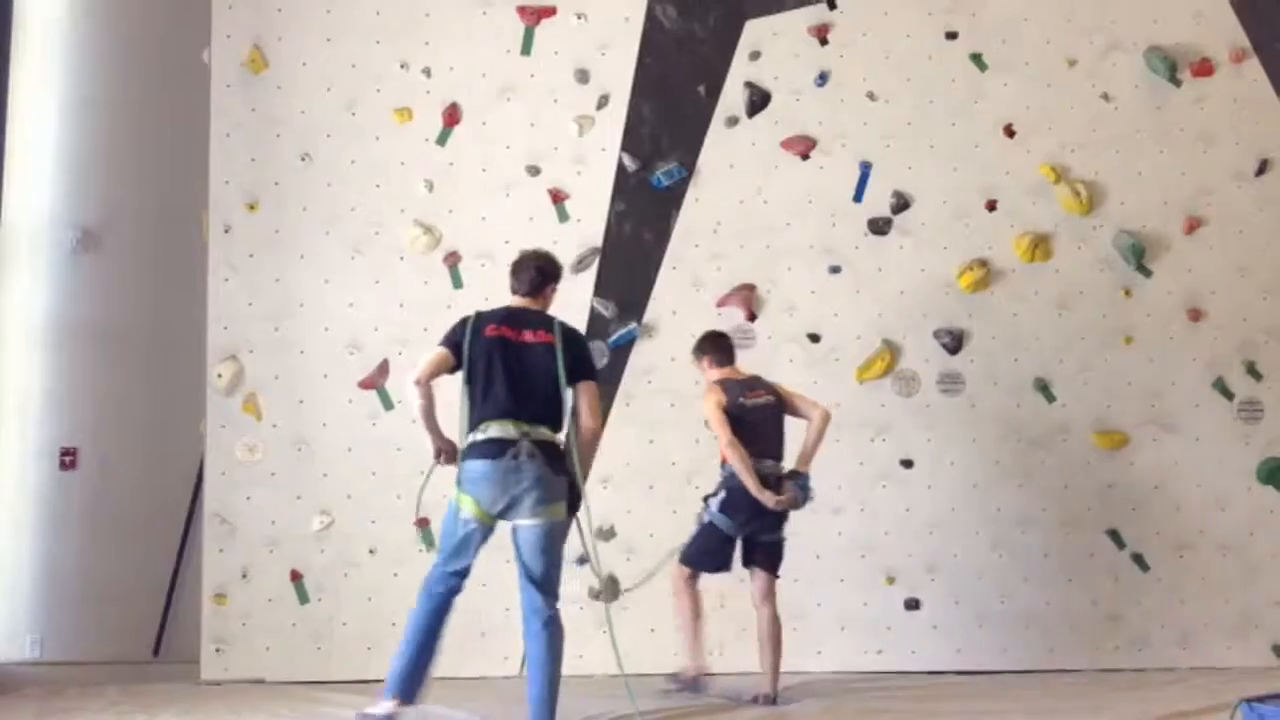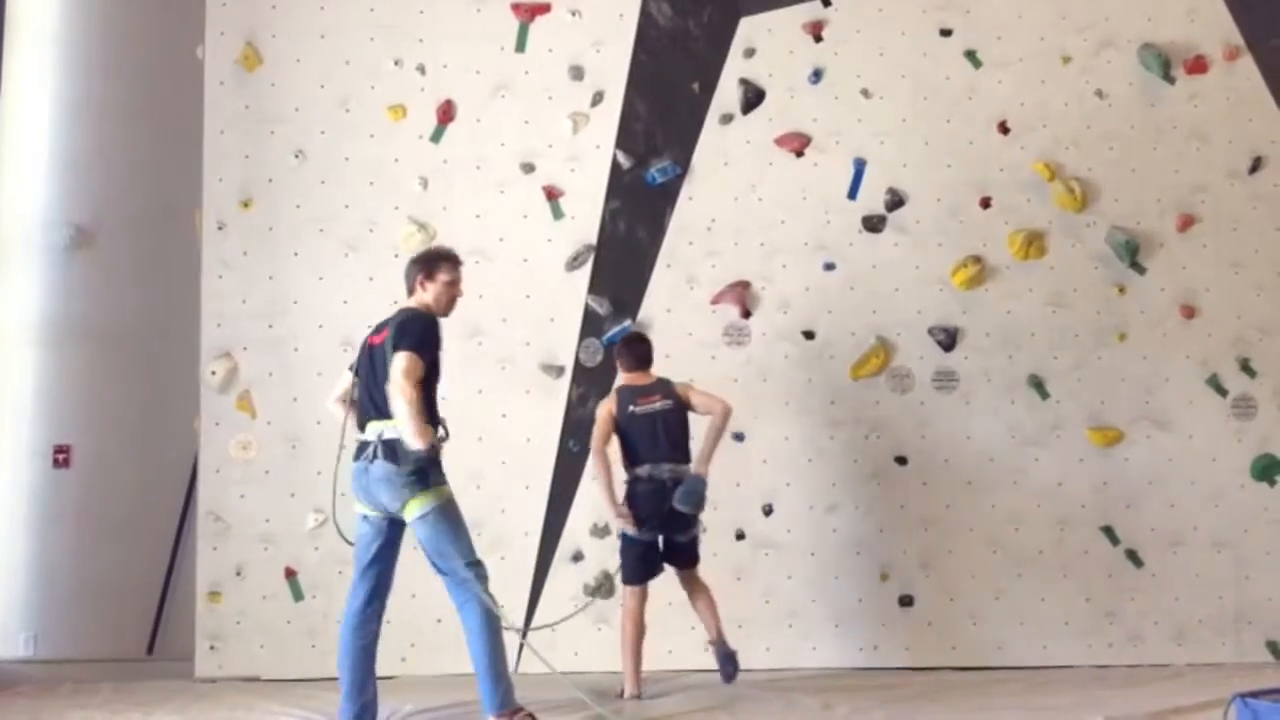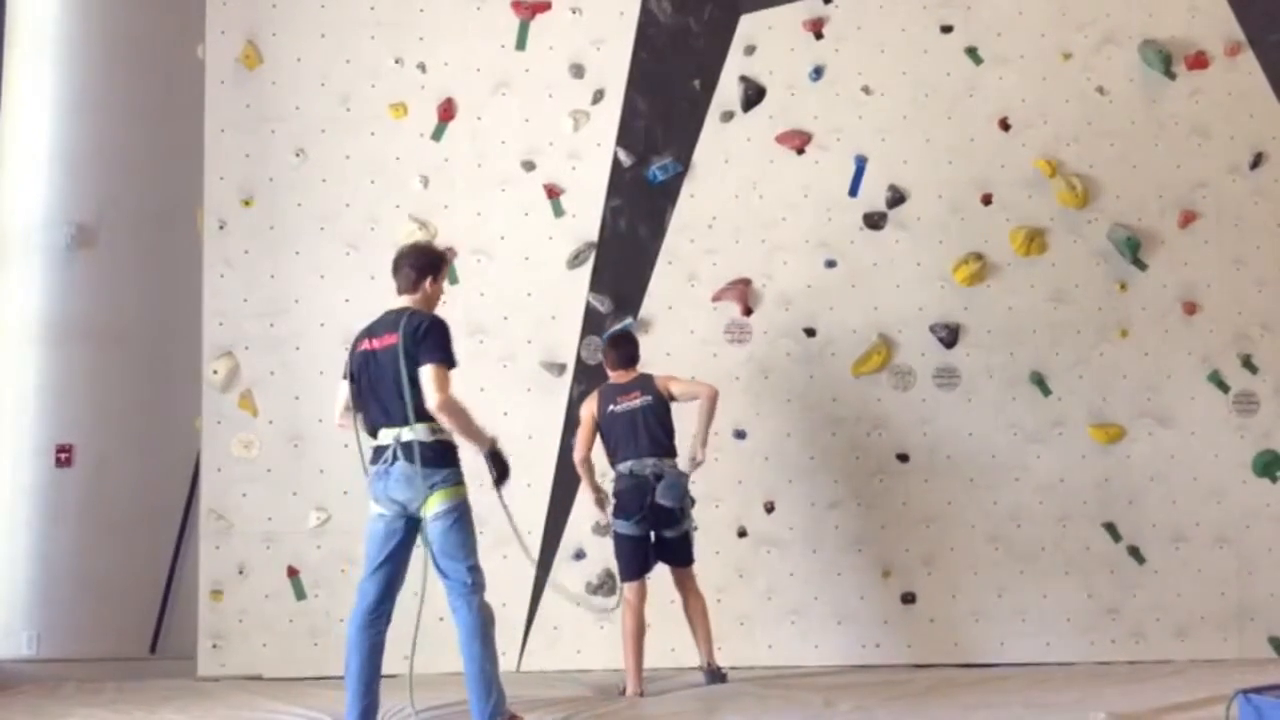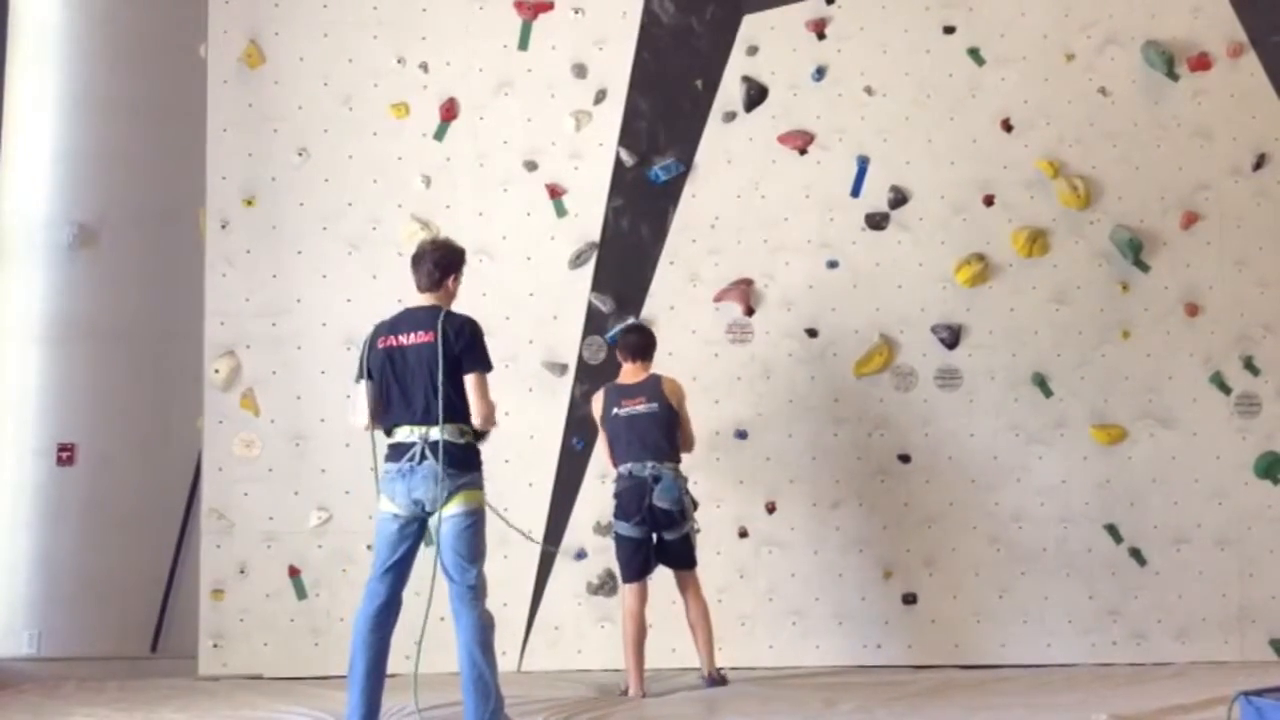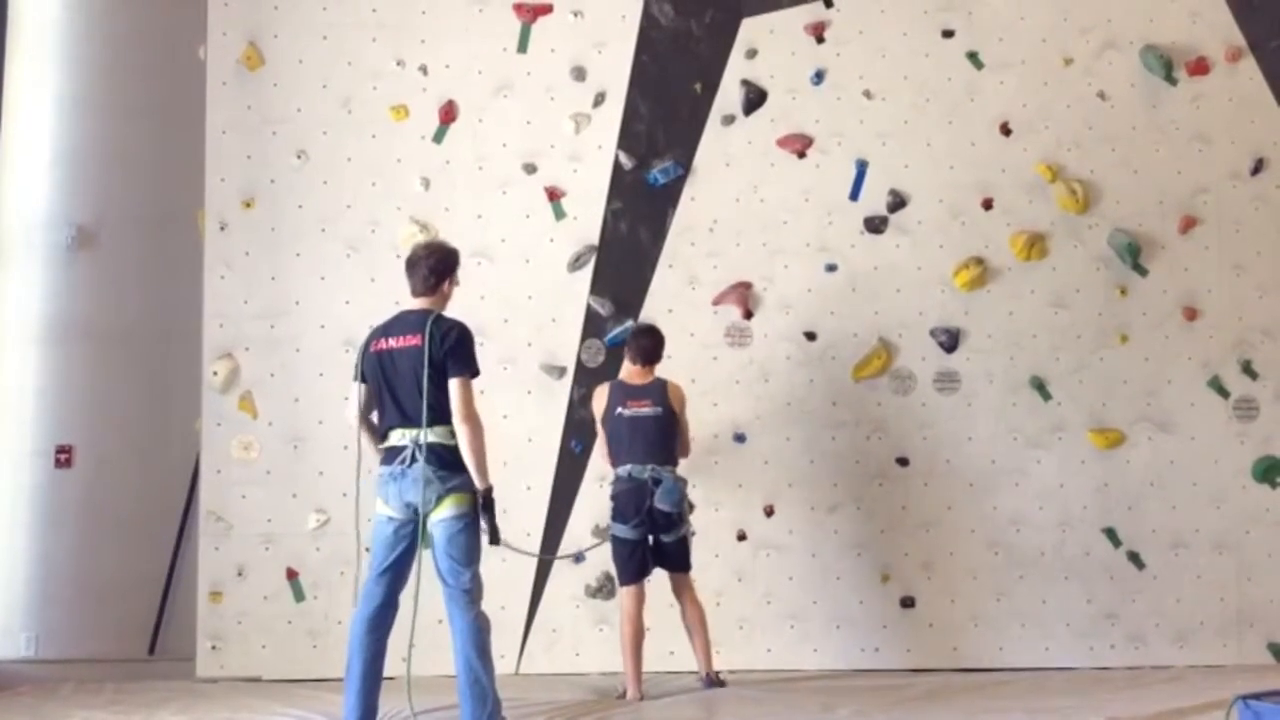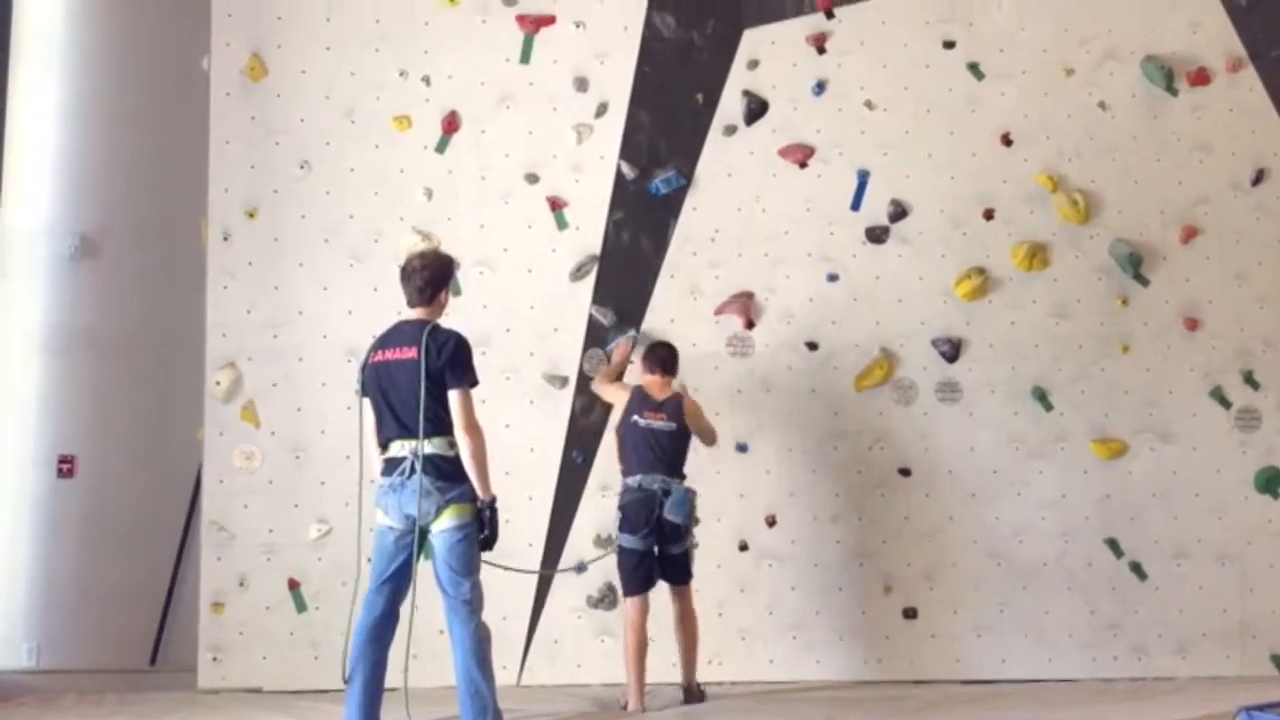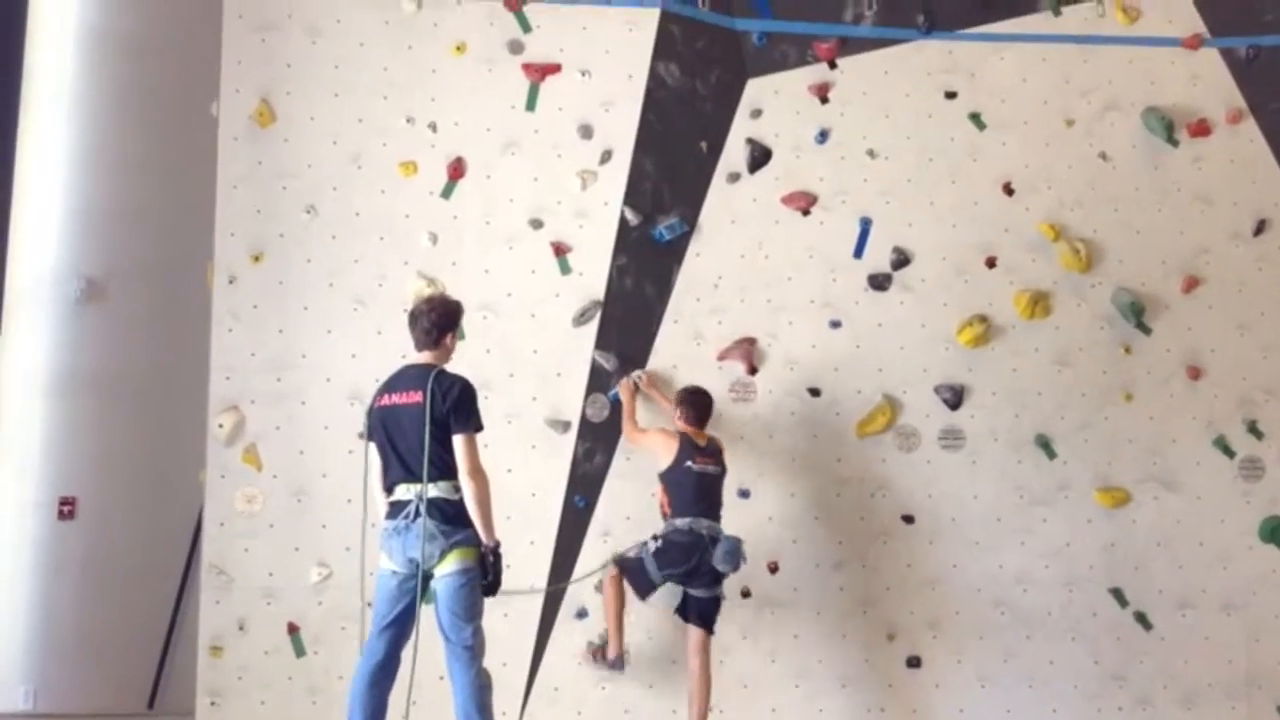
dt=0.7s
person 1, frame 1
left shoulder: (476, 325)
right shoulder: (567, 338)
left elbow: (421, 378)
right elbow: (590, 423)
left wrist: (436, 438)
right wrist: (576, 479)
left hip: (483, 466)
right hip: (543, 471)
left knee: (441, 583)
right knee: (540, 605)
person 1, frame 2
left shoulder: (379, 333)
right shoulder: (419, 324)
left elbow: (338, 399)
right elbow: (400, 385)
right wrist: (422, 449)
left hip: (368, 469)
right hip: (405, 469)
left knee: (365, 597)
right knee: (468, 581)
person 1, frame 3
left shoulder: (365, 337)
right shoulder: (427, 326)
left elbow: (343, 414)
right elbow: (439, 400)
right wrist: (488, 445)
left hip: (383, 471)
right hip: (430, 469)
left knee: (373, 595)
right knee: (465, 590)
person 1, frame 4
left shoulder: (381, 335)
right shoulder: (461, 328)
left elbow: (367, 419)
right elbow: (482, 414)
right wrist: (483, 424)
left hip: (398, 472)
right hip: (452, 470)
left knee: (379, 594)
right knee: (466, 595)
person 1, frame 5
left shoulder: (378, 338)
right shoulder: (451, 332)
left elbow: (359, 417)
right elbow: (464, 417)
right wrist: (483, 487)
left hip: (393, 475)
right hip: (444, 475)
left knee: (377, 596)
right knee: (462, 598)
person 1, frame 6
left shoulder: (377, 350)
right shoulder: (448, 344)
left elbow: (373, 433)
right elbow: (465, 429)
right wrist: (487, 497)
left hip: (393, 487)
right hip: (443, 485)
left knee: (378, 606)
right knee: (462, 608)
person 1, frame 7
left shoulder: (384, 393)
right shoulder: (453, 388)
left elbow: (380, 475)
right elbow: (469, 473)
right wrist: (490, 544)
left hip: (397, 529)
right hip: (448, 529)
left knee: (380, 649)
right knee: (463, 652)
person 2, frame 1
left shoulder: (712, 393)
right shoulder: (767, 388)
left elbow: (728, 441)
right elbow: (820, 415)
left wrist: (759, 492)
right wrist: (800, 466)
left hip: (736, 495)
right hip: (775, 494)
left knee: (684, 575)
right knee: (763, 598)
left ankle: (693, 667)
right ankle: (770, 689)
person 2, frame 2
left shoulder: (612, 402)
right shoulder: (677, 390)
left elbow: (598, 448)
right elbow: (721, 409)
left wrist: (613, 504)
right wrist: (702, 462)
left hip: (641, 498)
right hip: (680, 494)
left knee: (634, 597)
right knee: (691, 578)
left ankle: (631, 687)
right ankle: (719, 642)
person 2, frame 3
left shoulder: (594, 401)
right shoulder: (658, 383)
left elbow: (581, 457)
right elbow: (709, 392)
left wrist: (595, 491)
right wrist: (700, 444)
left hip: (629, 493)
right hip: (668, 488)
left knee: (633, 593)
right knee: (686, 580)
left ankle: (633, 684)
right ankle: (710, 665)
person 2, frame 4
left shoulder: (602, 398)
right shoulder: (669, 387)
left elbow: (612, 458)
right elbow: (687, 444)
left hip: (630, 495)
right hip: (670, 491)
left knee: (633, 595)
right knee: (689, 584)
left ankle: (635, 685)
right ankle: (710, 670)
person 2, frame 5
left shoulder: (603, 394)
right shoulder: (672, 393)
left elbow: (607, 454)
right elbow: (683, 449)
left hip: (627, 495)
right hip: (667, 493)
left knee: (630, 596)
right knee: (683, 586)
left ankle: (633, 688)
right ankle: (707, 671)
person 2, frame 6
left shoulder: (625, 396)
right shoulder: (687, 406)
left elbow: (598, 382)
right elbow: (710, 439)
left wrist: (618, 359)
left hip: (637, 506)
right hip: (675, 507)
left knee: (635, 609)
right knee: (682, 597)
left ankle: (635, 702)
right ankle: (690, 684)
person 2, frame 7
left shoulder: (668, 442)
right shoulder: (717, 448)
left elbow: (630, 433)
right elbow: (692, 426)
left wrist: (628, 398)
right wrist: (653, 391)
left hip: (678, 546)
right hip: (713, 554)
left knee: (614, 568)
right knee: (698, 651)
left ankle: (613, 651)
